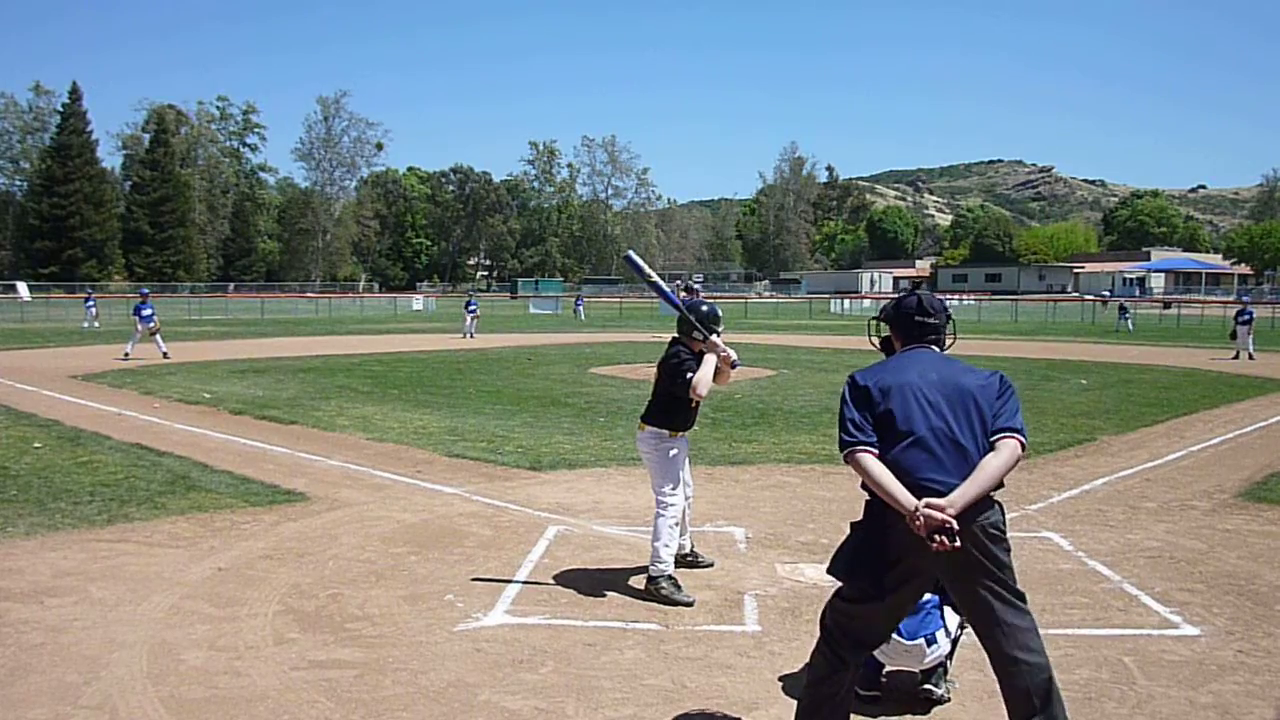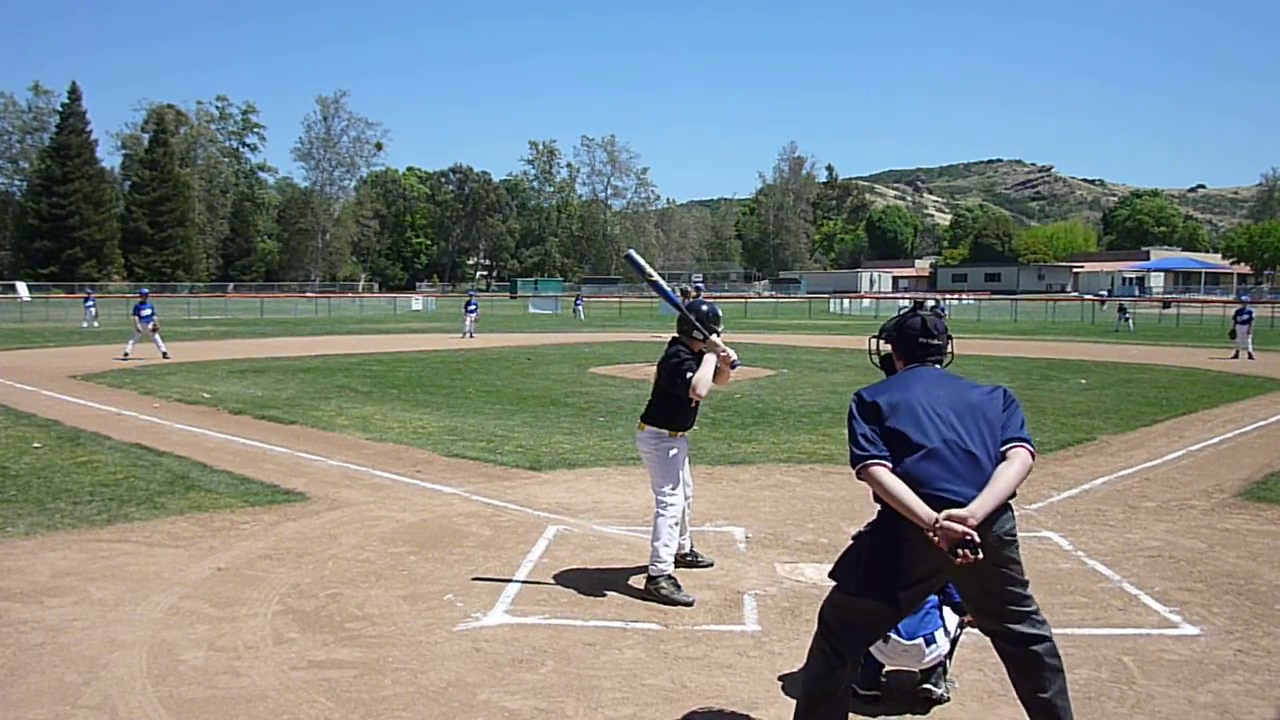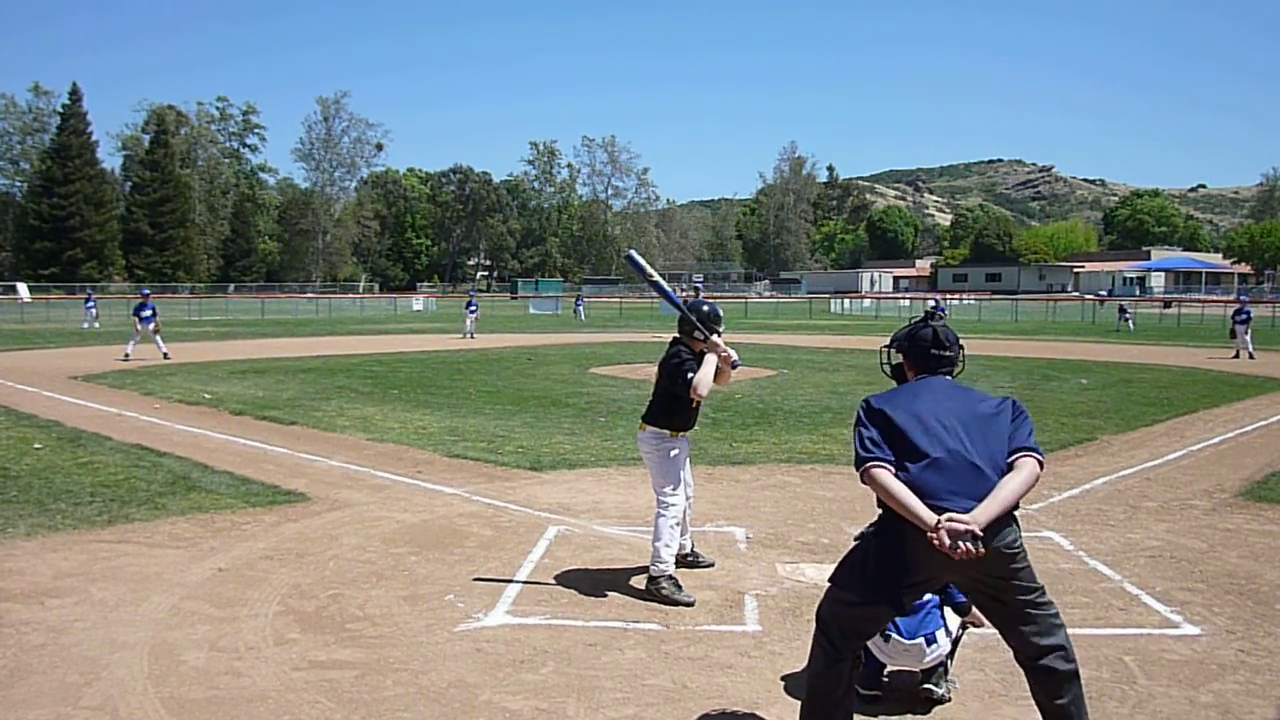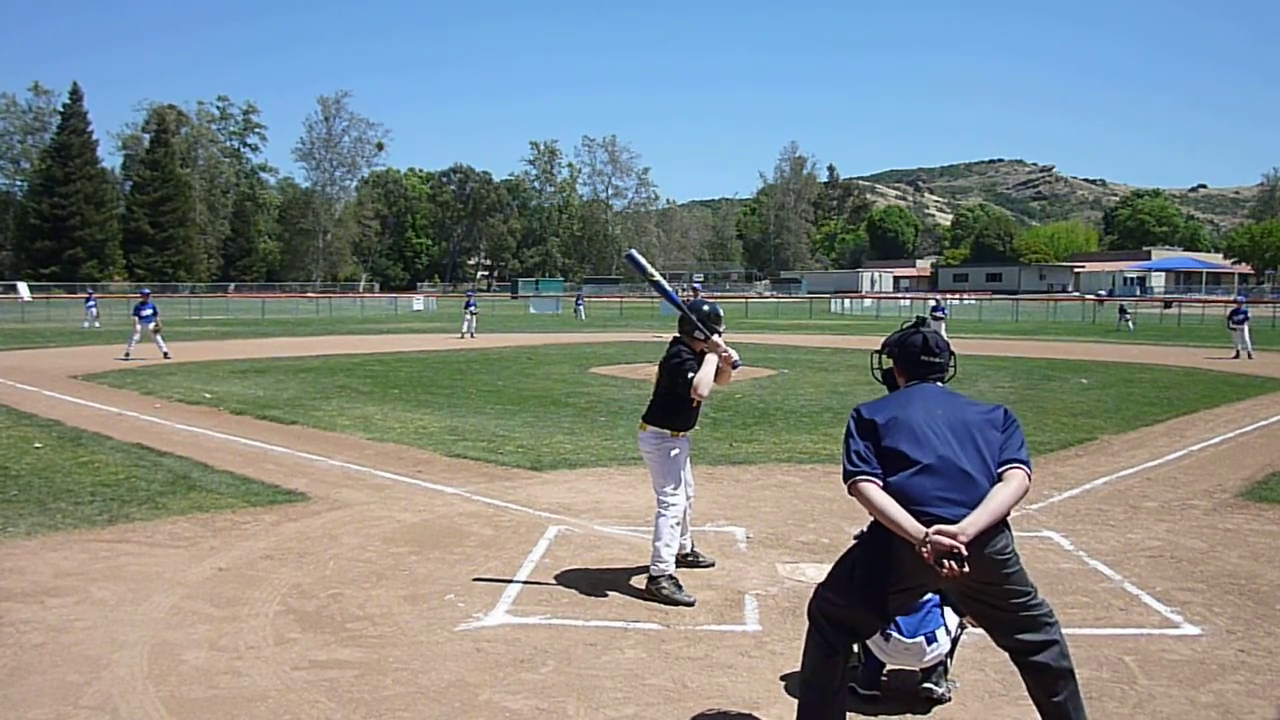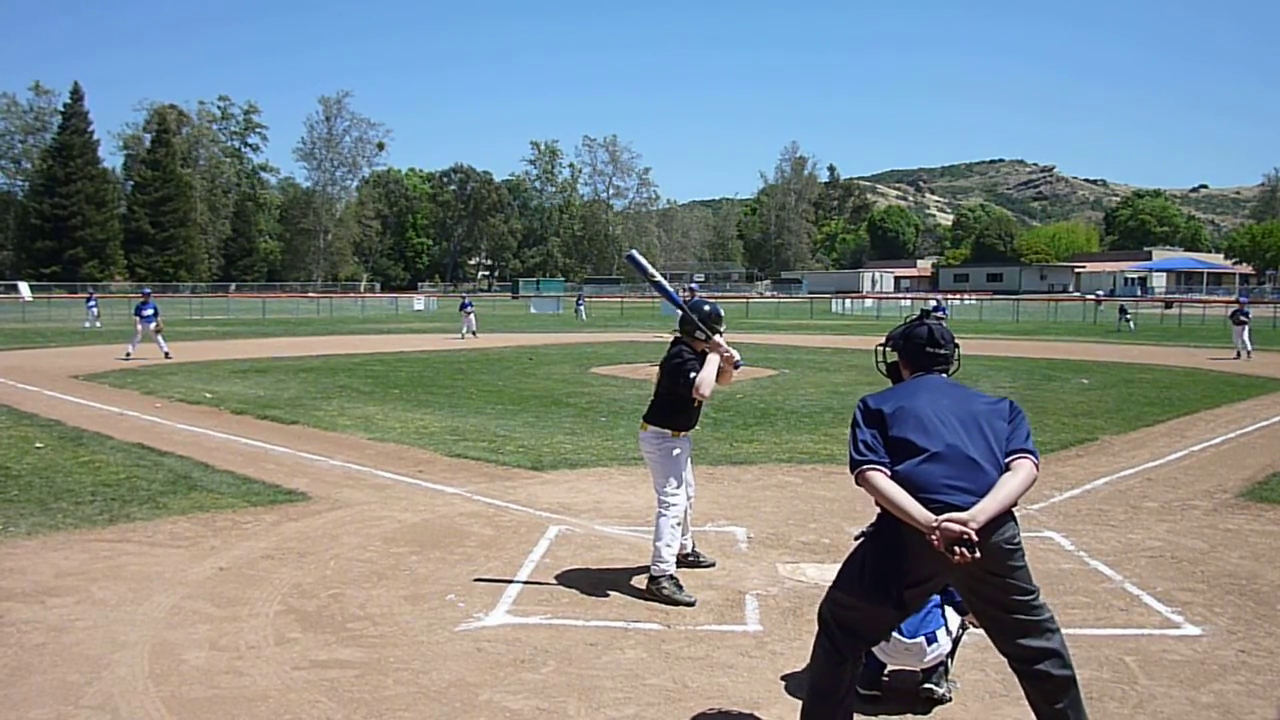
dt=0.4s
person 1, frame 1
left shoulder: (865, 381)
right shoulder: (991, 381)
left elbow: (861, 455)
right elbow: (1009, 447)
left wrist: (913, 511)
right wrist: (950, 506)
left hip: (893, 523)
right hip: (976, 520)
left knee: (843, 635)
right knee: (1014, 640)
person 1, frame 2
left shoulder: (872, 398)
right shoulder: (995, 396)
left elbow: (875, 470)
right elbow: (1020, 457)
left wrist: (933, 523)
right wrist: (971, 516)
left hip: (907, 530)
right hip: (990, 527)
left knee: (840, 630)
right knee: (1025, 633)
person 1, frame 3
left shoulder: (878, 406)
right shoulder: (1004, 407)
left elbow: (877, 473)
right elbow: (1027, 467)
left wrist: (935, 526)
right wrist: (973, 522)
left hip: (908, 534)
right hip: (992, 535)
left knee: (838, 624)
right knee: (1043, 636)
person 1, frame 4
left shoulder: (870, 414)
right shoulder: (995, 414)
left elbow: (864, 485)
right elbow: (1016, 478)
left wrist: (922, 537)
right wrist: (963, 532)
left hip: (899, 543)
right hip: (984, 543)
left knee: (830, 619)
right knee: (1039, 636)
person 1, frame 5
left shoulder: (877, 405)
right shoulder: (1001, 406)
left elbow: (872, 475)
right elbow: (1024, 468)
left wrist: (930, 525)
right wrist: (973, 519)
left hip: (907, 534)
right hip: (992, 534)
left knee: (841, 627)
right knee: (1037, 642)
person 2, frame 1
left shoulder: (694, 353)
right shoulder: (678, 358)
left elbow: (719, 380)
right elbow: (699, 390)
left wrist: (725, 364)
right wrist: (711, 354)
left hip: (674, 437)
right hip: (660, 438)
left knee: (684, 494)
right knee: (670, 502)
left ankle: (682, 550)
right ankle: (659, 577)
person 2, frame 2
left shoulder: (694, 353)
right shoulder: (678, 358)
left elbow: (719, 380)
right elbow: (698, 390)
left wrist: (724, 363)
right wrist: (711, 354)
left hip: (674, 436)
right hip: (659, 438)
left knee: (684, 494)
right knee: (670, 501)
left ankle: (681, 550)
right ankle: (658, 577)
person 2, frame 3
left shoulder: (695, 353)
right shoulder: (679, 358)
left elbow: (720, 381)
right elbow: (699, 391)
left wrist: (725, 364)
right wrist: (712, 354)
left hip: (675, 437)
right hip: (661, 438)
left knee: (685, 495)
right knee: (671, 502)
left ankle: (683, 551)
right ankle: (660, 577)
person 2, frame 4
left shoulder: (695, 353)
right shoulder: (680, 358)
left elbow: (720, 380)
right elbow: (700, 391)
left wrist: (726, 364)
right wrist: (713, 354)
left hip: (675, 436)
right hip: (661, 438)
left knee: (685, 494)
right knee: (672, 501)
left ankle: (682, 550)
right ankle: (660, 577)
person 2, frame 5
left shoulder: (696, 353)
right shoulder: (681, 357)
left elbow: (722, 380)
right elbow: (702, 391)
left wrist: (728, 363)
right wrist: (714, 354)
left hip: (676, 436)
right hip: (662, 438)
left knee: (685, 494)
right knee: (672, 501)
left ankle: (683, 550)
right ankle: (660, 577)
